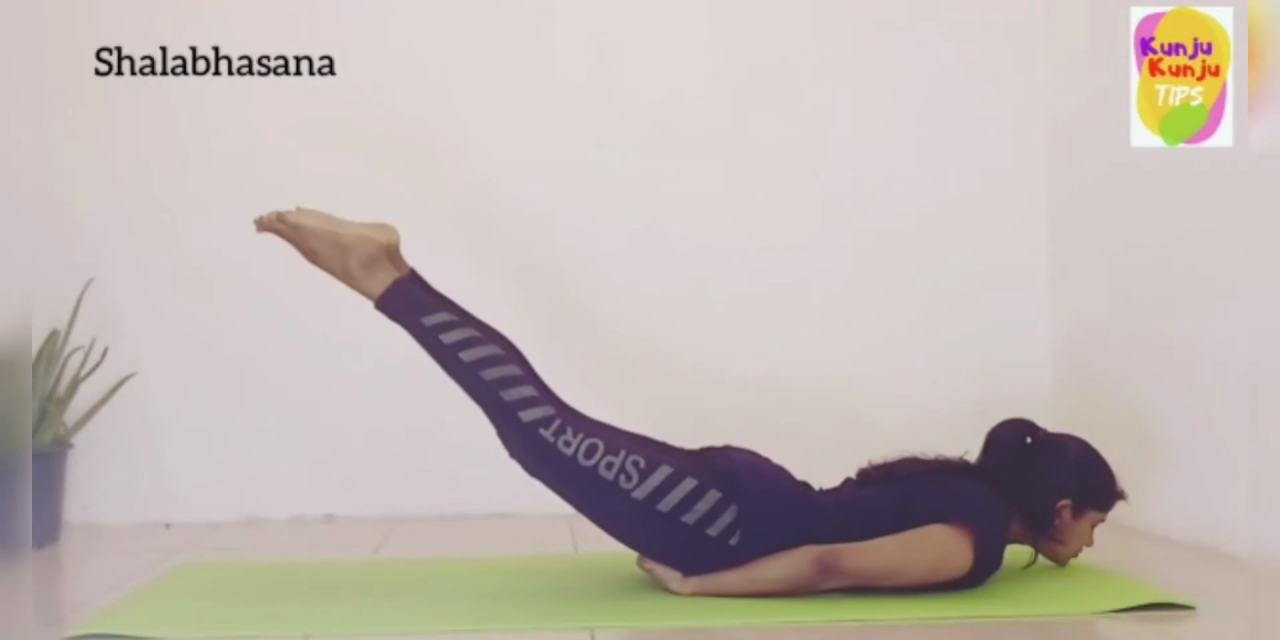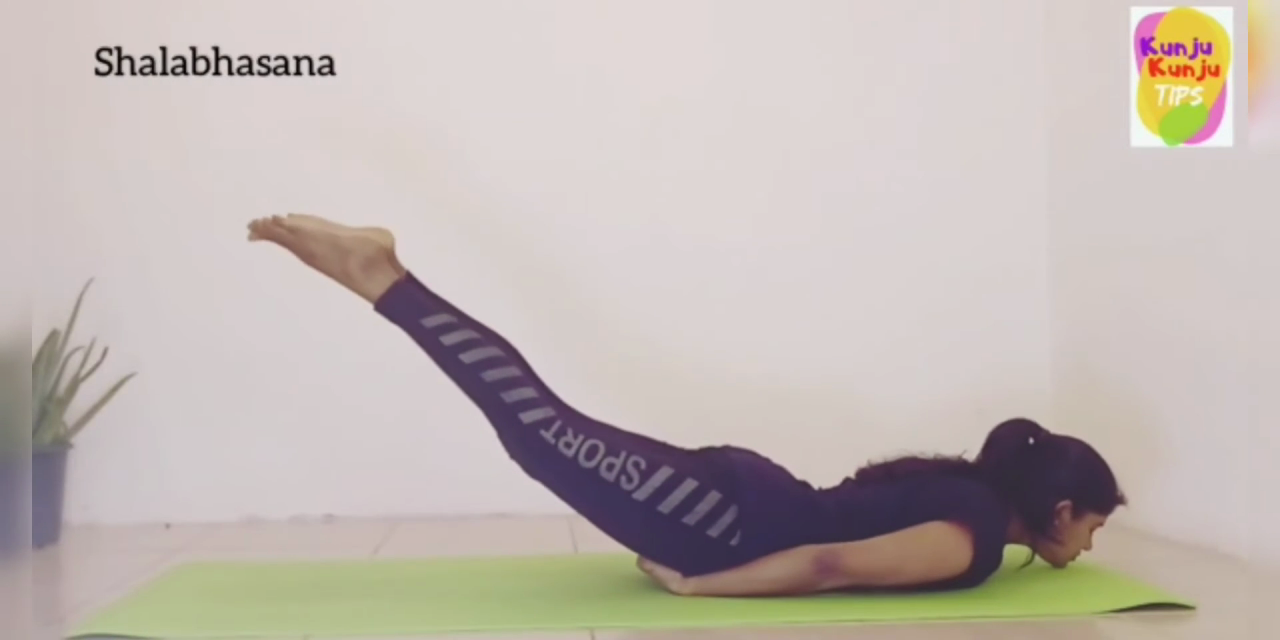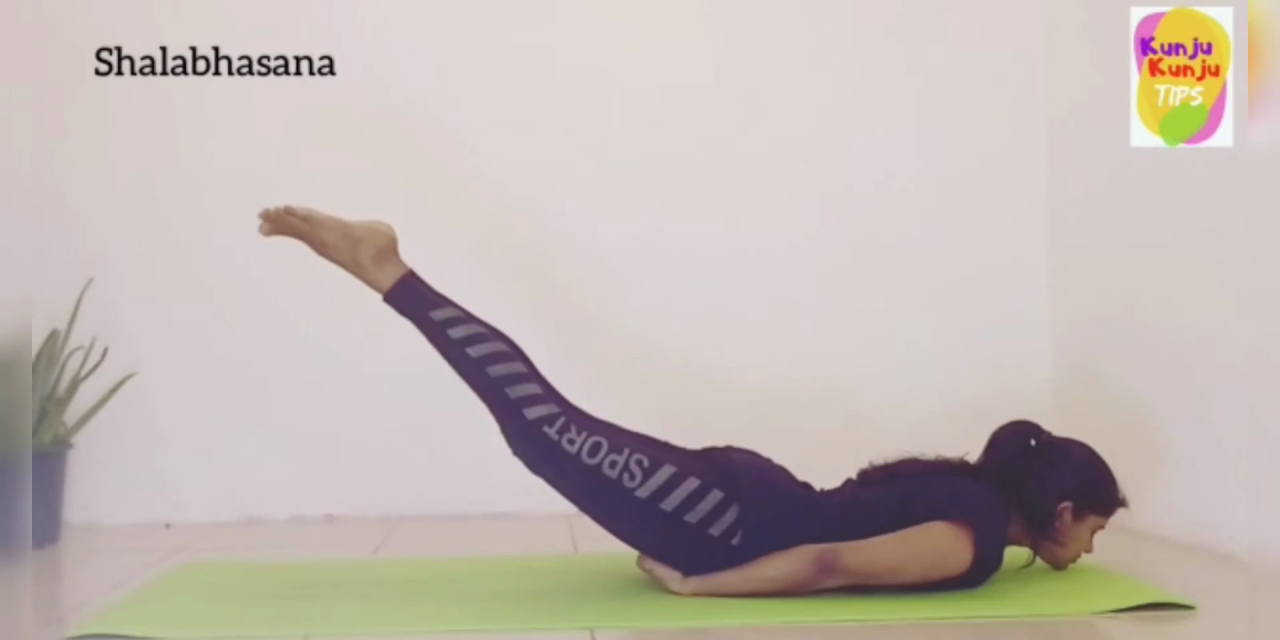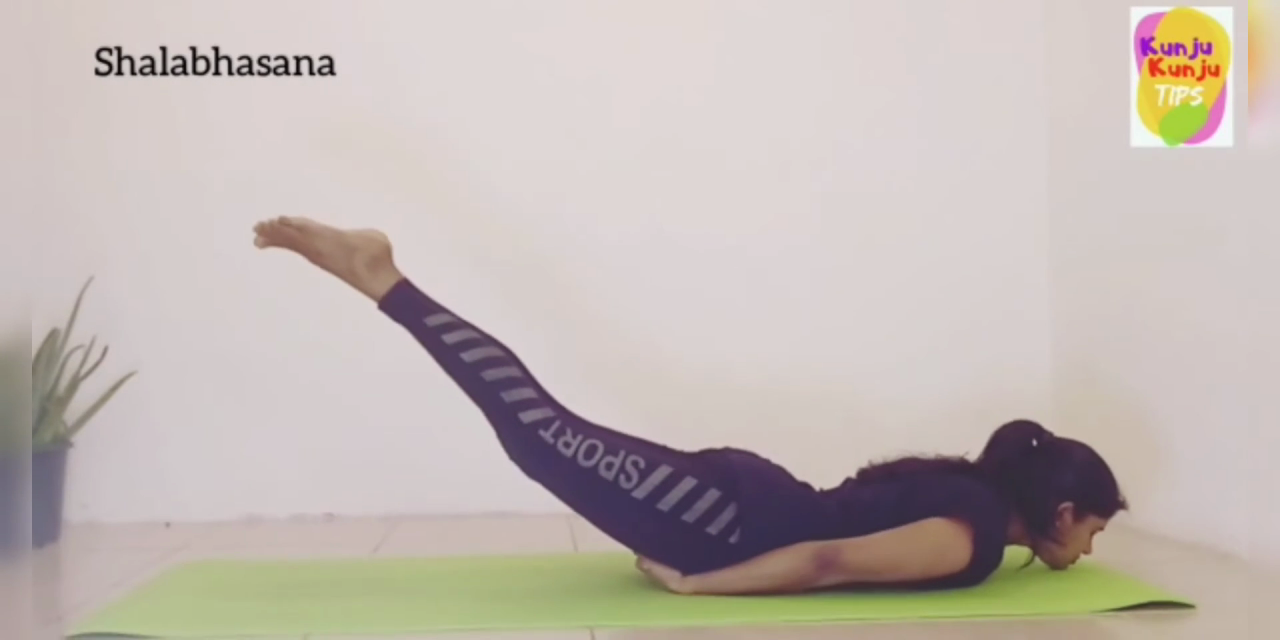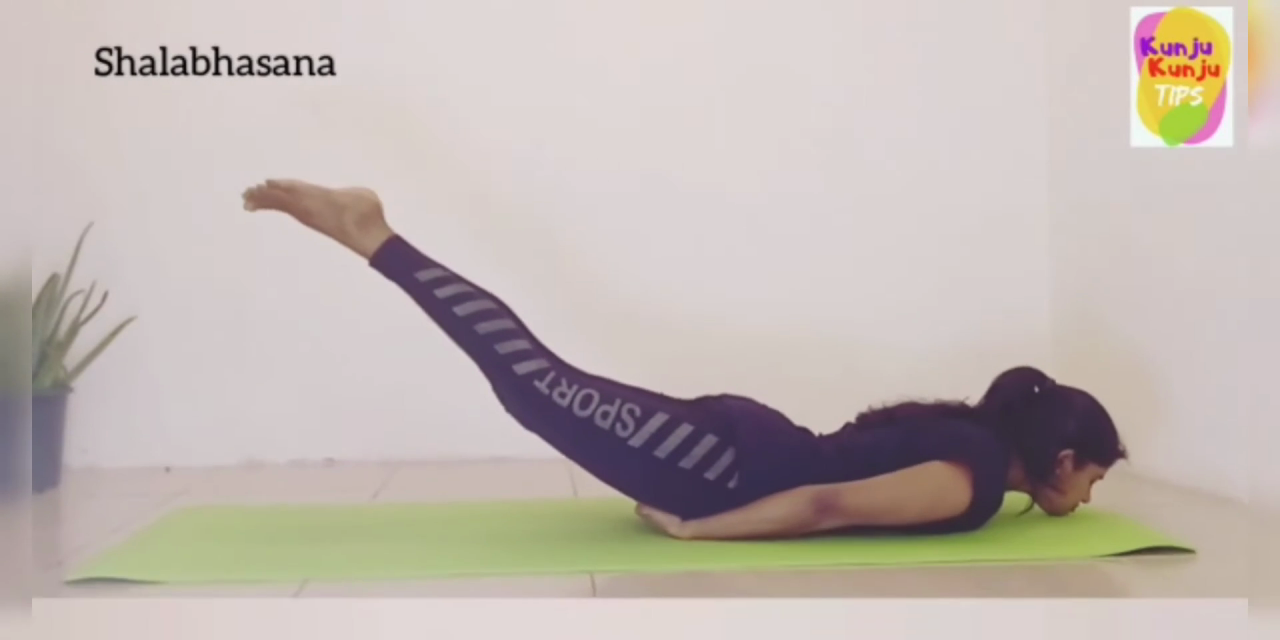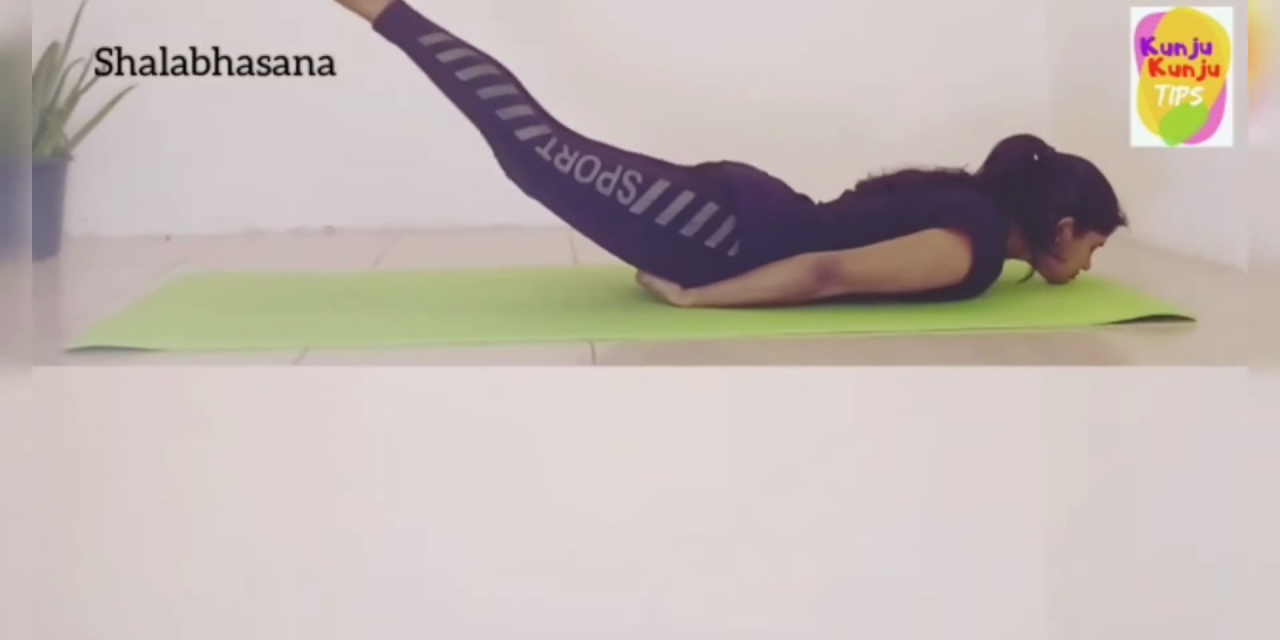
dt=0.2s
person 1, frame 1
left shoulder: (971, 489)
right shoulder: (974, 544)
right elbow: (828, 568)
right wrist: (693, 584)
left hip: (739, 493)
right hip: (729, 523)
left knee: (549, 426)
right knee: (539, 426)
left ankle: (388, 275)
right ankle: (384, 279)
person 1, frame 2
left shoulder: (969, 486)
right shoulder: (974, 541)
right elbow: (829, 564)
right wrist: (693, 585)
left hip: (740, 495)
right hip: (730, 522)
left knee: (549, 427)
right knee: (542, 429)
left ankle: (384, 276)
right ankle: (381, 281)
person 1, frame 3
left shoulder: (971, 490)
right shoulder: (975, 542)
right elbow: (828, 566)
right wrist: (694, 585)
left hip: (742, 496)
right hip: (732, 524)
left knee: (554, 427)
right knee: (545, 427)
left ankle: (388, 270)
right ankle: (387, 274)
person 1, frame 4
left shoulder: (971, 488)
right shoulder: (975, 537)
right elbow: (830, 561)
right wrist: (693, 583)
left hip: (741, 498)
right hip: (730, 523)
left knee: (549, 433)
right knee: (542, 431)
left ankle: (383, 278)
right ankle: (381, 281)
person 1, frame 5
left shoulder: (968, 433)
right shoulder: (973, 482)
right elbow: (829, 505)
right wrist: (692, 528)
left hip: (742, 443)
right hip: (730, 471)
left knee: (545, 386)
right knee: (538, 383)
left ankle: (373, 235)
right ankle: (373, 238)
person 1, frame 6
left shoulder: (964, 203)
right shoulder: (972, 251)
right elbow: (832, 273)
right wrist: (700, 295)
left hip: (745, 218)
right hip: (736, 237)
left knee: (558, 158)
right knee: (548, 158)
